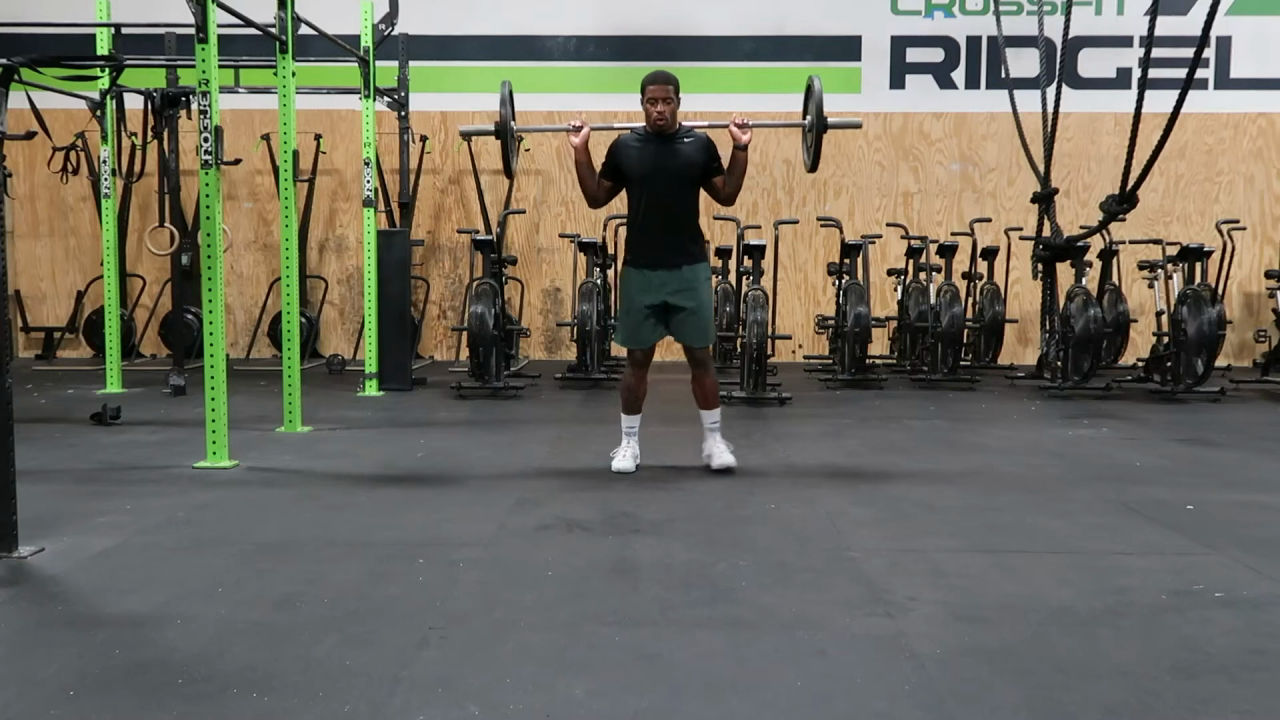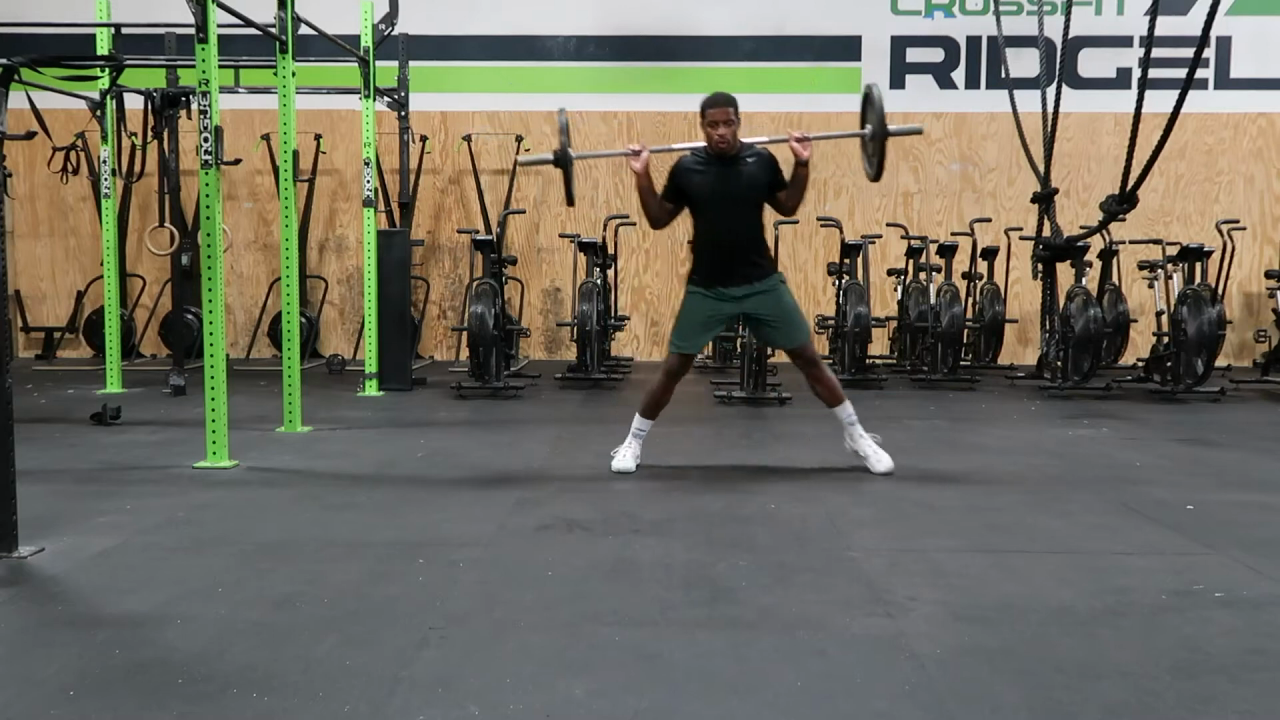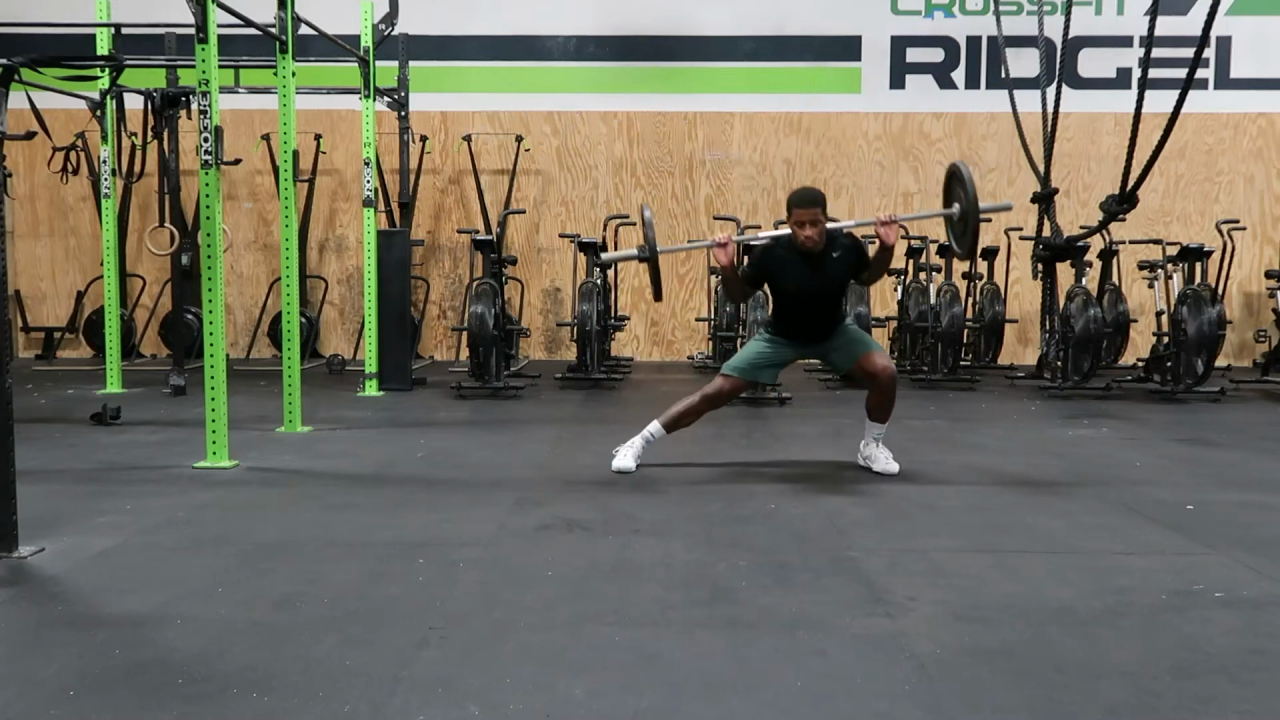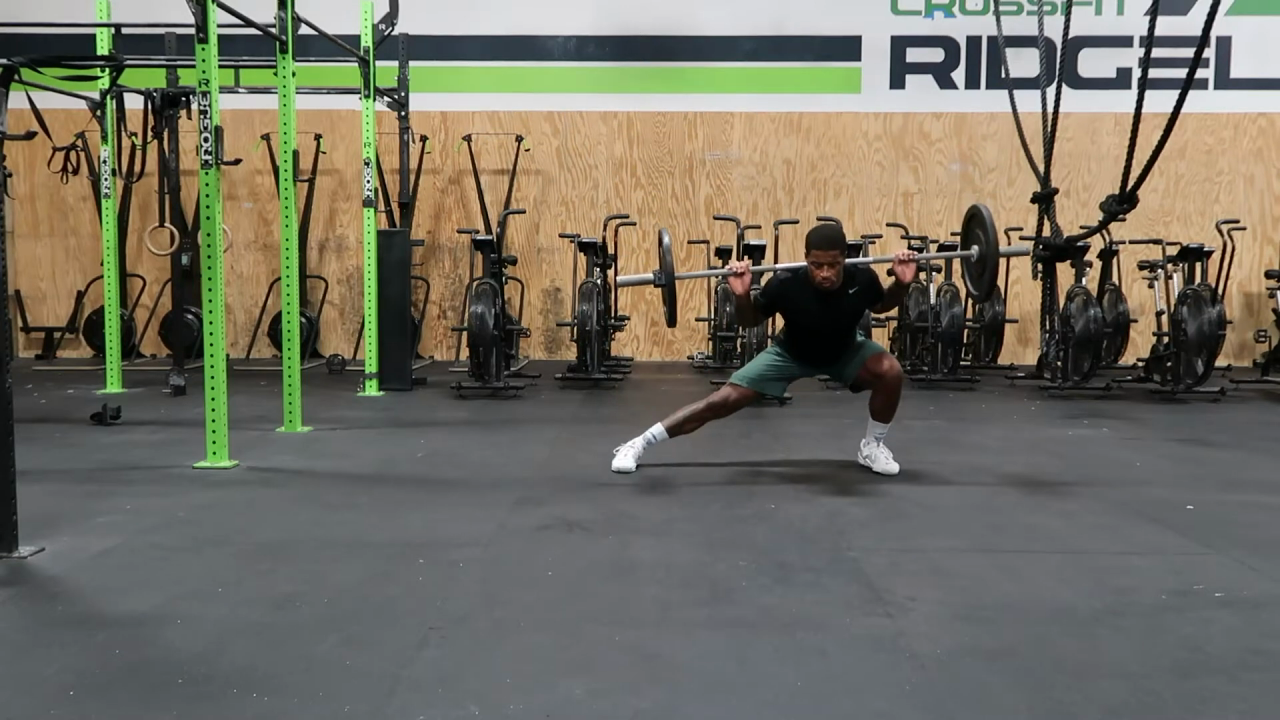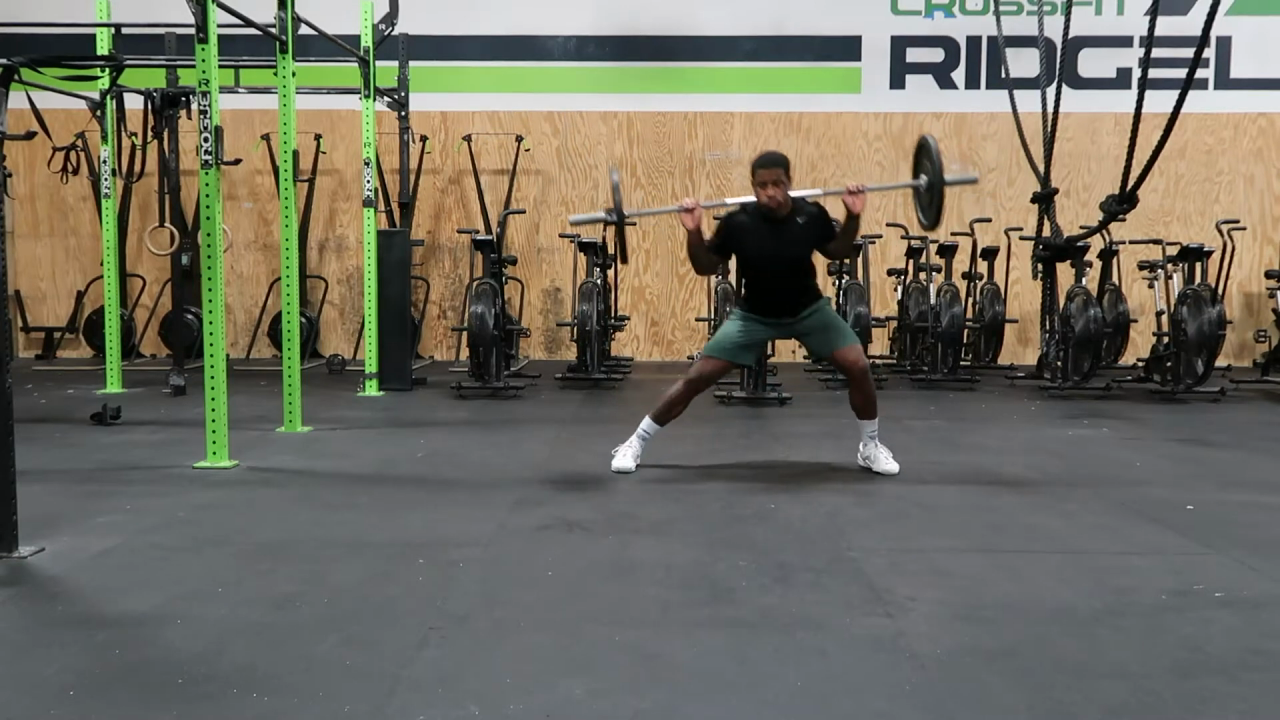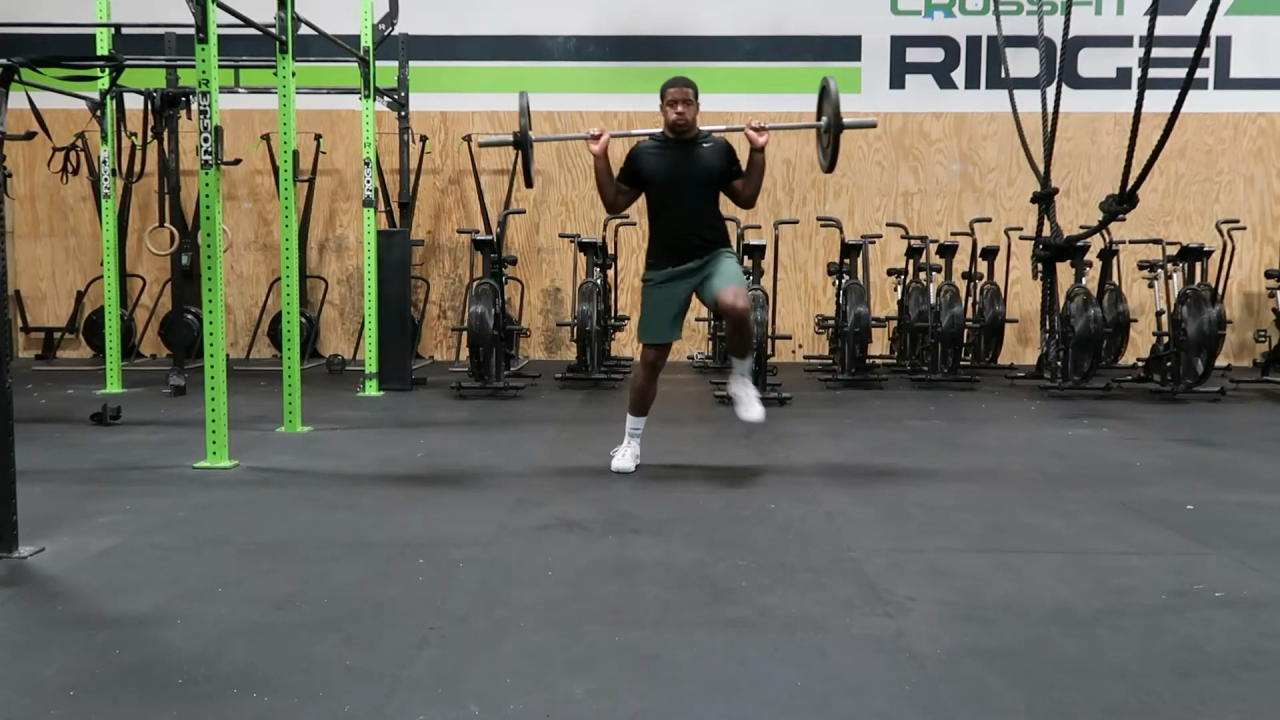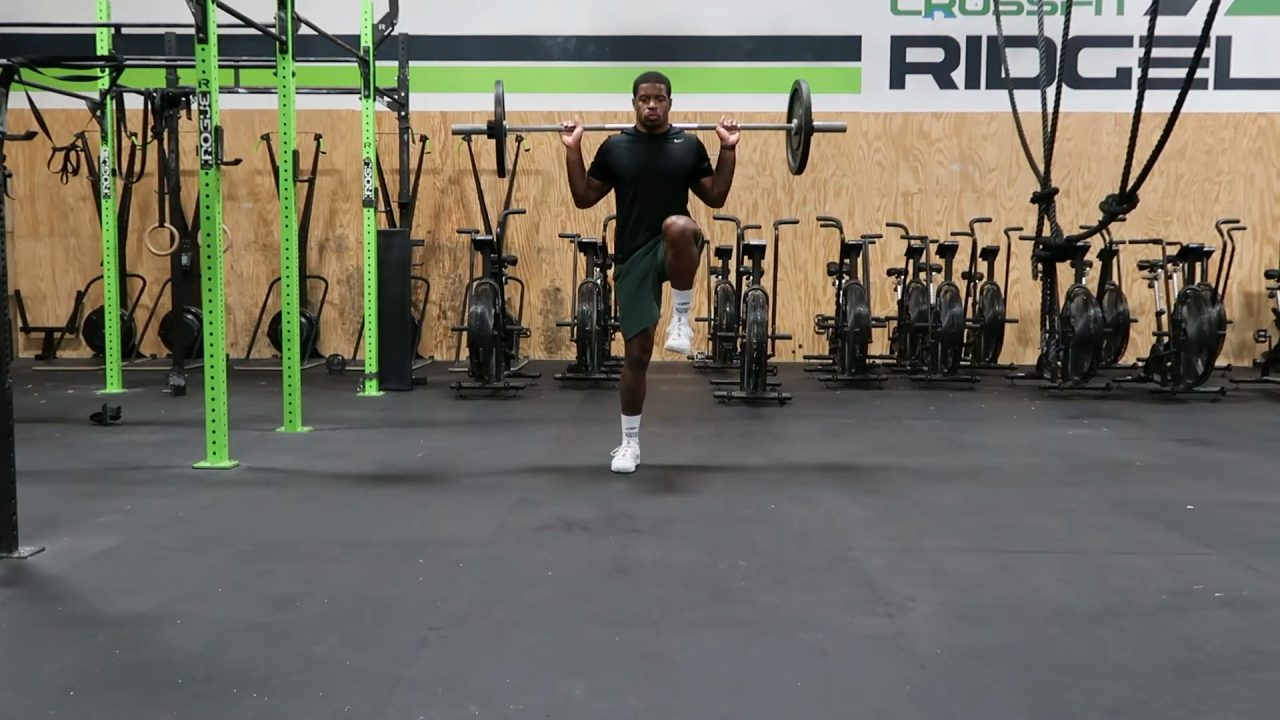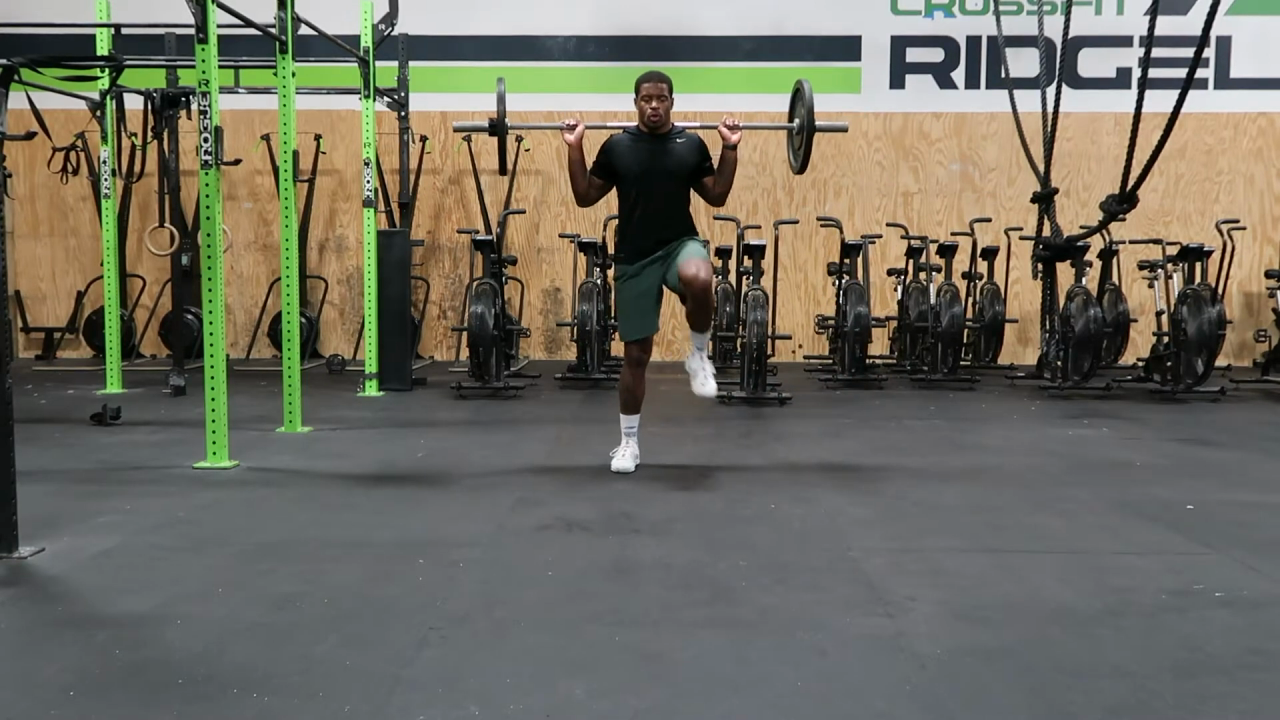
dt=0.4s
person 1, frame 1
left shoulder: (699, 144)
right shoulder: (624, 146)
left elbow: (727, 196)
right elbow: (596, 198)
left wrist: (740, 148)
right wrist: (580, 150)
left hip: (690, 267)
right hip: (640, 270)
left knee: (700, 356)
right knee: (638, 358)
left ankle: (714, 439)
right ankle: (629, 443)
person 1, frame 2
left shoulder: (761, 160)
right shoulder: (686, 167)
left elbow: (787, 207)
right elbow: (658, 220)
left wrist: (801, 163)
right wrist: (642, 174)
left hip: (761, 281)
right hip: (707, 287)
left knee: (807, 356)
right knee: (675, 366)
left ankle: (857, 436)
right ankle: (633, 443)
person 1, frame 3
left shoulder: (846, 246)
right shoulder: (770, 253)
left elbow: (869, 277)
right elbow: (739, 295)
left wrist: (887, 247)
right wrist: (727, 265)
left hip: (833, 332)
right hip: (780, 337)
left knee: (884, 372)
right knee: (716, 392)
left ankle: (871, 447)
right ankle: (637, 443)
person 1, frame 4
left shoulder: (862, 279)
right shoulder: (785, 284)
left elbow: (882, 306)
right elbow: (749, 320)
left wrist: (902, 284)
right wrist: (742, 294)
left hip: (845, 351)
right hip: (791, 354)
left knee: (890, 372)
right knee: (722, 401)
left ankle: (872, 446)
right ankle: (638, 444)
person 1, frame 5
left shoulder: (811, 214)
right shoulder: (736, 222)
left elbow: (837, 252)
right elbow: (705, 267)
left wrist: (854, 216)
right wrist: (694, 232)
left hip: (808, 309)
right hip: (753, 314)
left knee: (857, 366)
right knee: (697, 377)
left ankle: (871, 446)
right ankle: (636, 442)
person 1, frame 6
left shoulder: (718, 148)
right shoulder: (643, 152)
left elbow: (747, 200)
right elbow: (614, 204)
left wrist: (757, 152)
right wrist: (600, 157)
left hip: (714, 256)
right hip: (664, 268)
left knee: (736, 307)
right knee: (653, 358)
left ankle: (741, 380)
right ankle: (631, 442)
person 1, frame 7
left shoulder: (688, 145)
right shoulder: (615, 147)
left elbow: (715, 198)
right elbow: (584, 198)
left wrist: (728, 148)
right wrist: (572, 149)
left hip: (674, 247)
right hip: (632, 257)
left knee: (679, 226)
right knee: (637, 353)
left ankle: (681, 319)
right ankle: (629, 442)
person 1, frame 8
left shoulder: (691, 144)
right shoulder: (617, 146)
left elbow: (717, 196)
right elbow: (585, 197)
left wrist: (730, 148)
right wrist: (574, 147)
left hip: (680, 246)
right hip: (634, 260)
left knee: (699, 280)
right knee: (635, 354)
left ankle: (700, 354)
right ankle: (628, 443)
